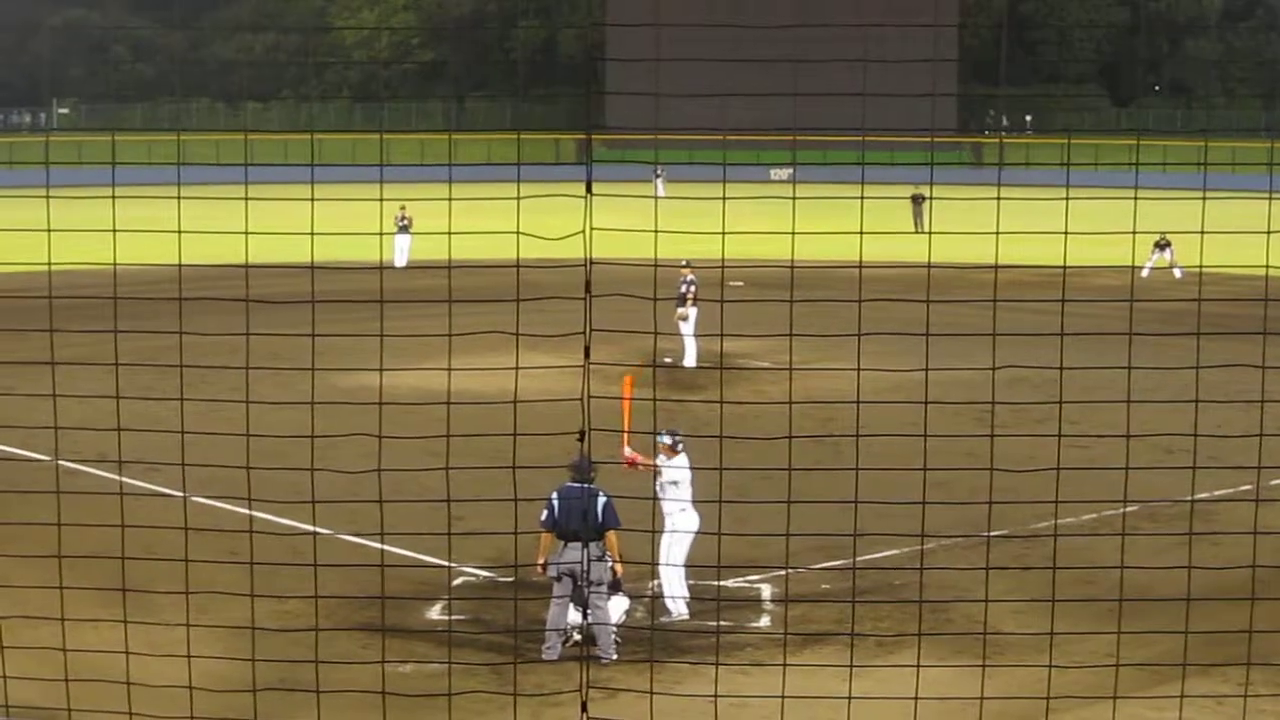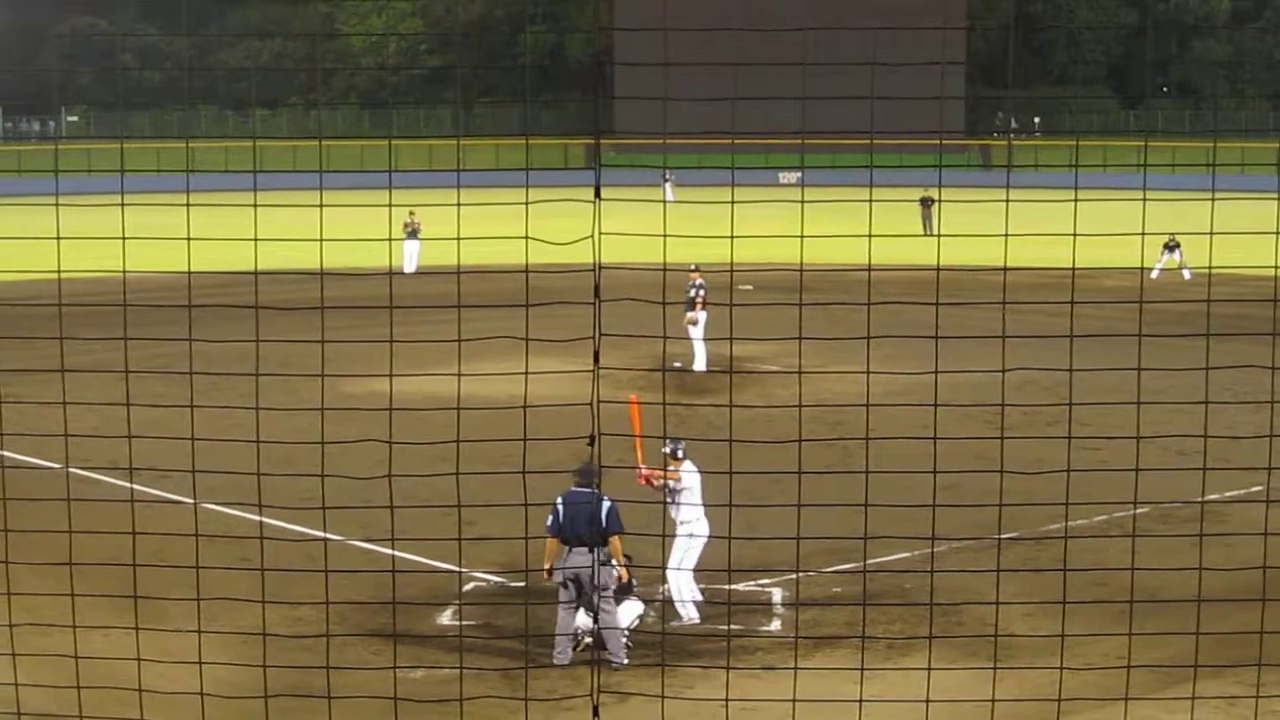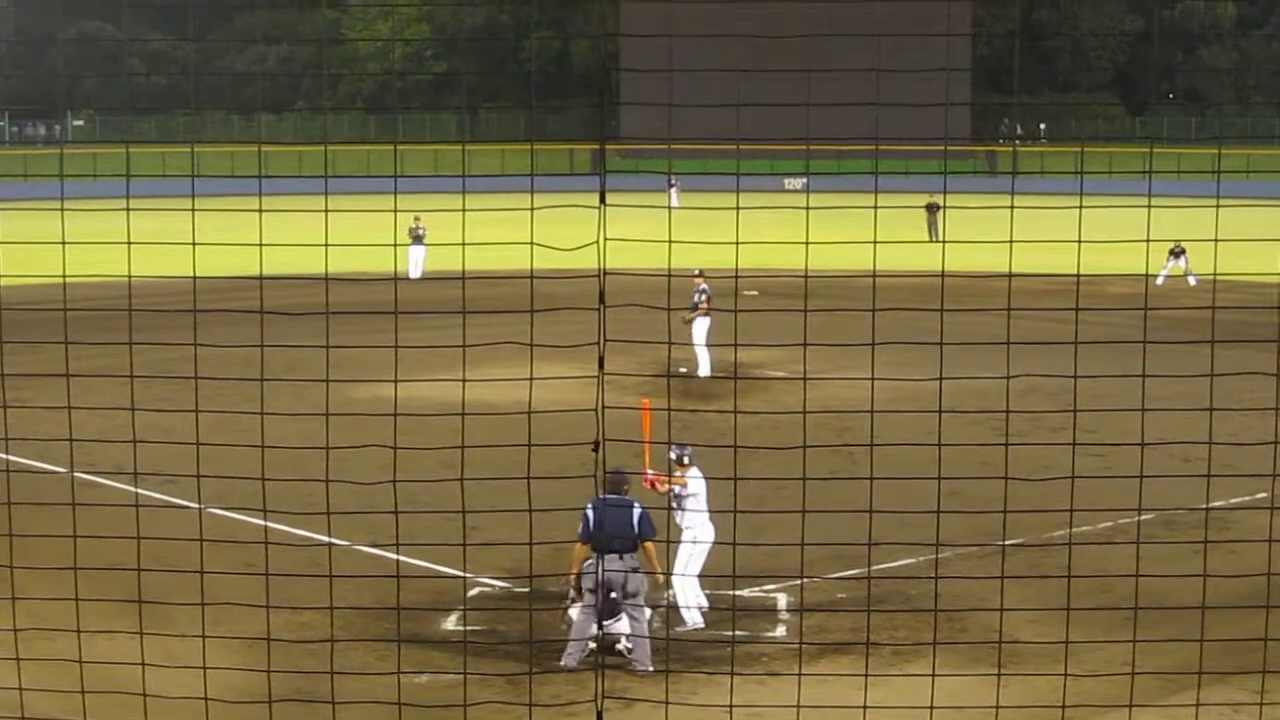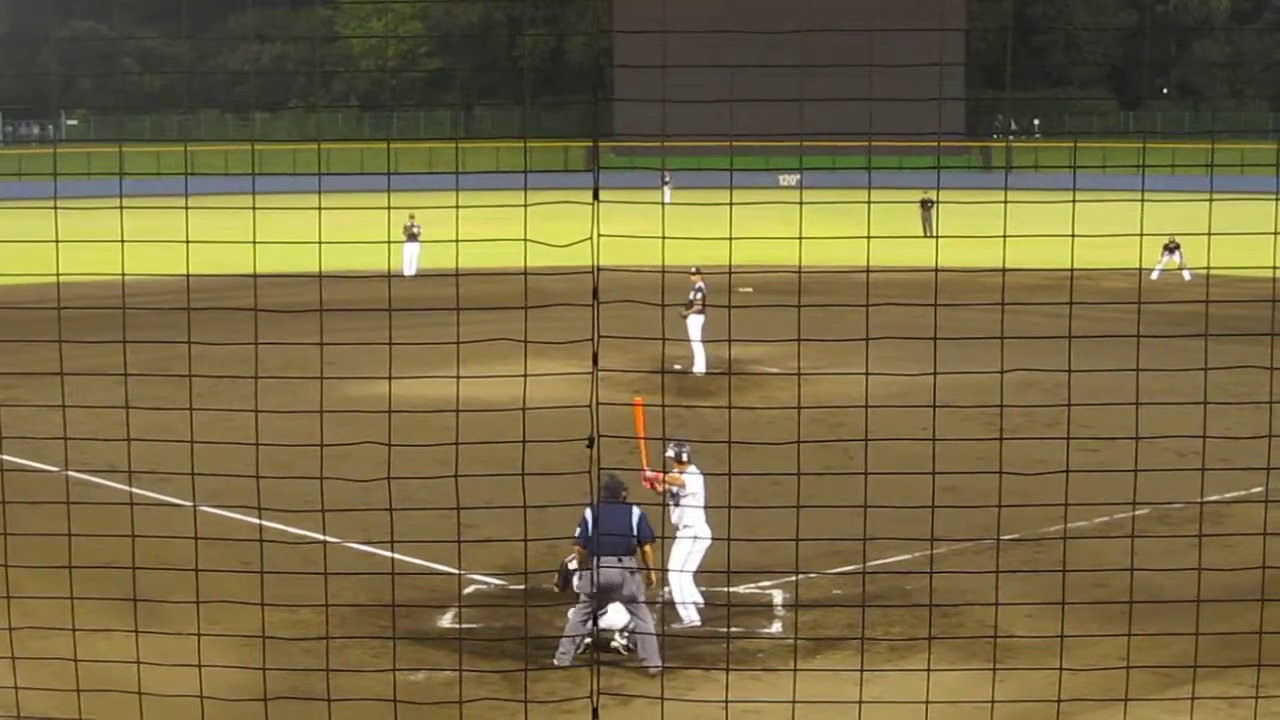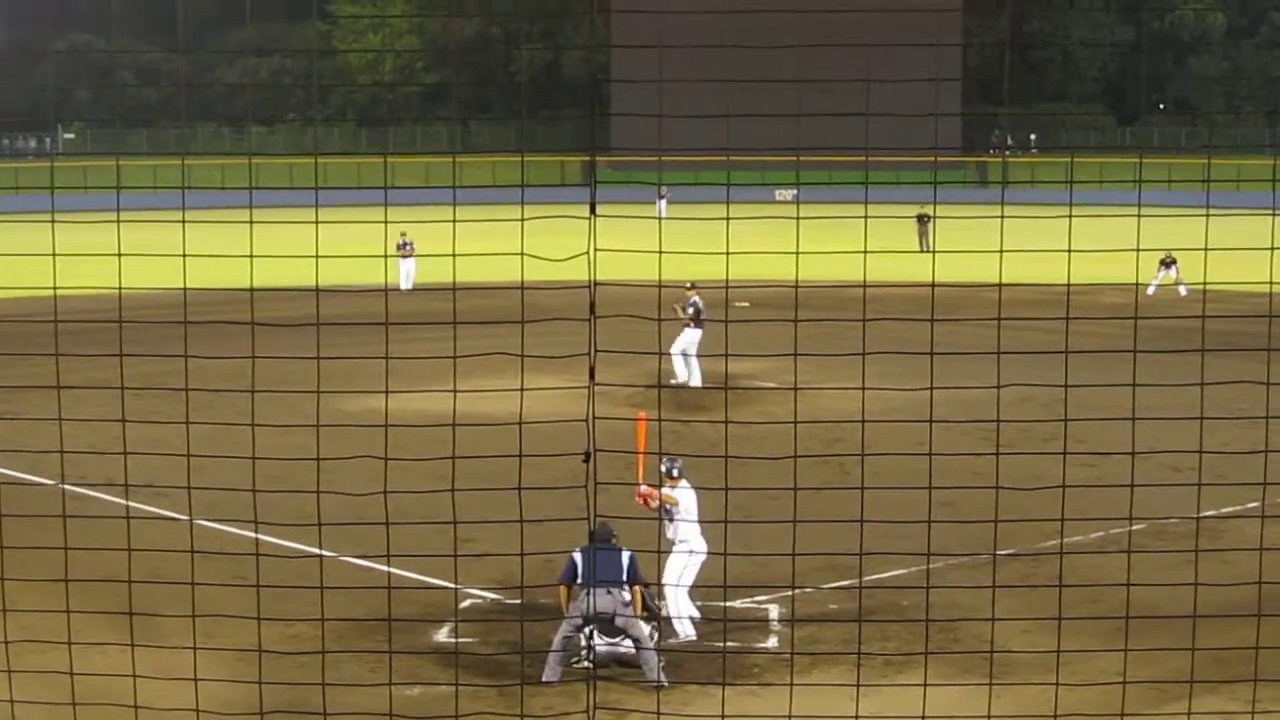
dt=1s
person 1, frame 1
left shoulder: (557, 495)
right shoulder: (600, 497)
left elbow: (547, 531)
right elbow: (610, 533)
left wrist: (542, 557)
right wrist: (616, 560)
left hip: (566, 554)
right hip: (593, 555)
left knee: (559, 603)
right knee: (599, 604)
left ankle: (551, 651)
right ankle: (607, 652)
person 1, frame 2
left shoulder: (562, 500)
right shoulder: (604, 502)
left elbow: (552, 537)
right elbow: (613, 538)
left wrist: (548, 563)
right wrist: (621, 565)
left hip: (570, 559)
right hip: (596, 560)
left knee: (566, 608)
right knee: (606, 609)
left ankle: (561, 656)
right ankle: (617, 656)
person 1, frame 3
left shoulder: (592, 508)
right shoulder: (635, 509)
left elbow: (582, 543)
right elbow: (647, 543)
left wrist: (575, 569)
right wrist: (657, 569)
left hip: (598, 566)
right hip: (627, 567)
left knee: (587, 613)
right knee: (637, 616)
left ankle: (570, 658)
right ankle: (643, 663)
person 1, frame 4
left shoulder: (590, 512)
right shoulder: (634, 512)
left elbow: (579, 548)
right elbow: (646, 547)
left wrist: (583, 569)
right wrist: (650, 571)
left hip: (597, 568)
right hip: (625, 570)
left knee: (580, 614)
right knee: (641, 616)
left ankle: (563, 658)
right ankle: (652, 662)
person 1, frame 5
left shoulder: (578, 554)
right shoulder: (626, 554)
left elbow: (564, 586)
right elbow: (636, 588)
left wrist: (567, 614)
right wrist: (637, 617)
left hip: (587, 600)
right hip: (616, 601)
left knee: (563, 634)
right knee: (640, 637)
left ankle: (551, 676)
right ankle: (657, 678)
person 2, frame 1
left shoulder: (680, 465)
right shoulder: (669, 458)
left elbow: (657, 468)
right elbow: (650, 465)
left wrist: (634, 456)
right wrist: (633, 460)
left hip: (679, 519)
right hip: (682, 517)
left knee: (668, 565)
right knee: (676, 562)
left ankle: (679, 610)
right ankle: (681, 597)
person 2, frame 2
left shoulder: (690, 471)
right shoulder: (673, 470)
left elbow: (674, 477)
right elbow: (661, 485)
left wrist: (651, 471)
right wrist: (648, 478)
left hip: (693, 527)
right hip: (685, 526)
left knee: (675, 571)
right knee: (679, 566)
left ankle: (689, 615)
right ankle: (693, 596)
person 2, frame 3
left shoulder: (695, 477)
right shoulder: (680, 475)
left elbow: (680, 482)
right elbow: (664, 489)
left wrist: (656, 476)
right wrist: (652, 482)
left hip: (698, 532)
right hip: (693, 532)
left knee: (680, 576)
right knee: (687, 572)
left ankle: (694, 620)
right ankle: (699, 603)
person 2, frame 4
left shoulder: (695, 476)
right shoulder: (676, 474)
left elbow: (679, 482)
right elbow: (664, 490)
left wrist: (656, 476)
right wrist: (653, 482)
left hip: (695, 532)
right hip: (685, 532)
left knee: (677, 573)
right knee: (678, 571)
left ankle: (691, 618)
right ankle: (695, 600)
person 2, frame 5
left shoulder: (686, 491)
right shoulder: (668, 488)
left elbow: (672, 501)
right elbow: (658, 506)
left wrist: (651, 492)
right wrist: (646, 498)
left hip: (690, 546)
right hip: (681, 546)
left knee: (673, 588)
right knee: (670, 584)
left ankle: (687, 632)
right ankle: (691, 614)
